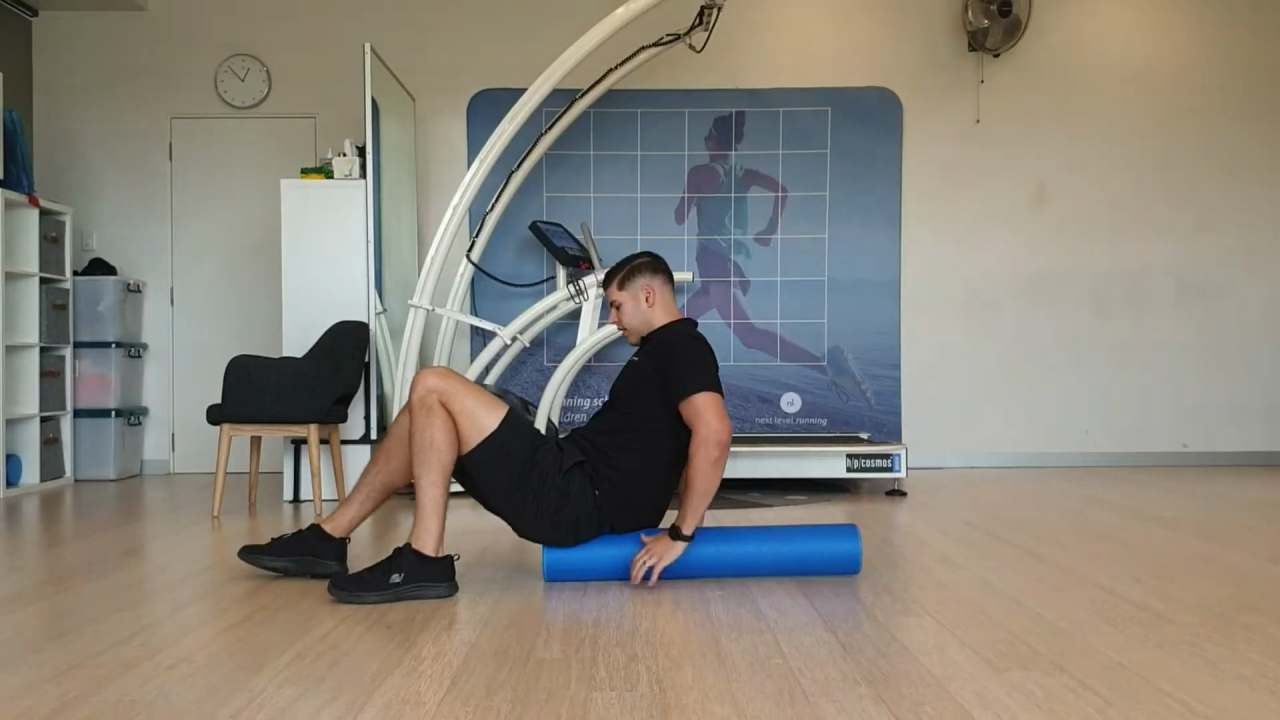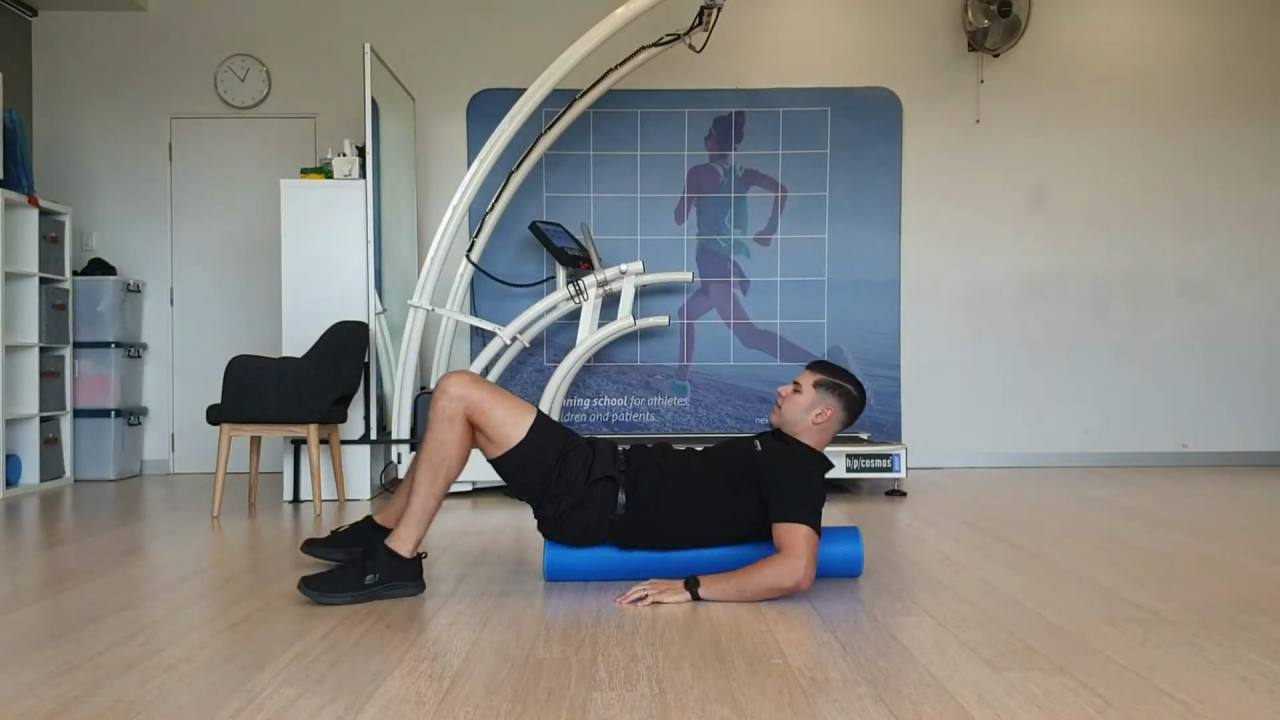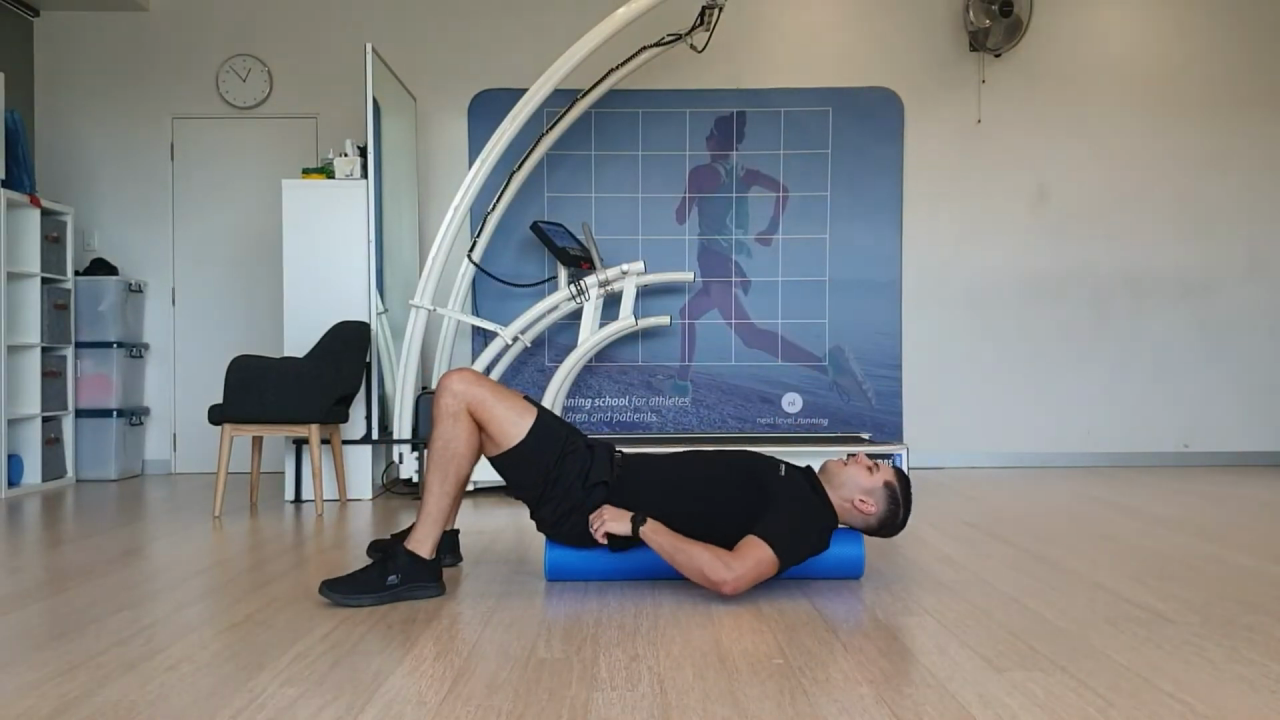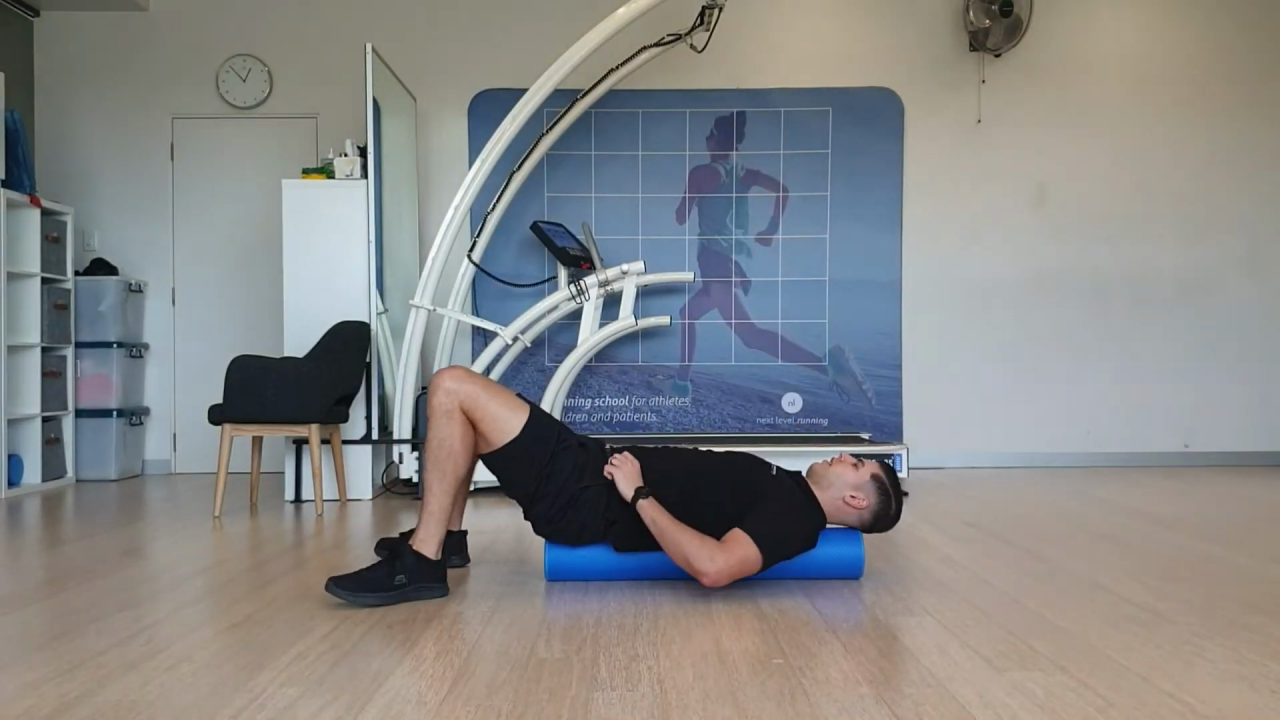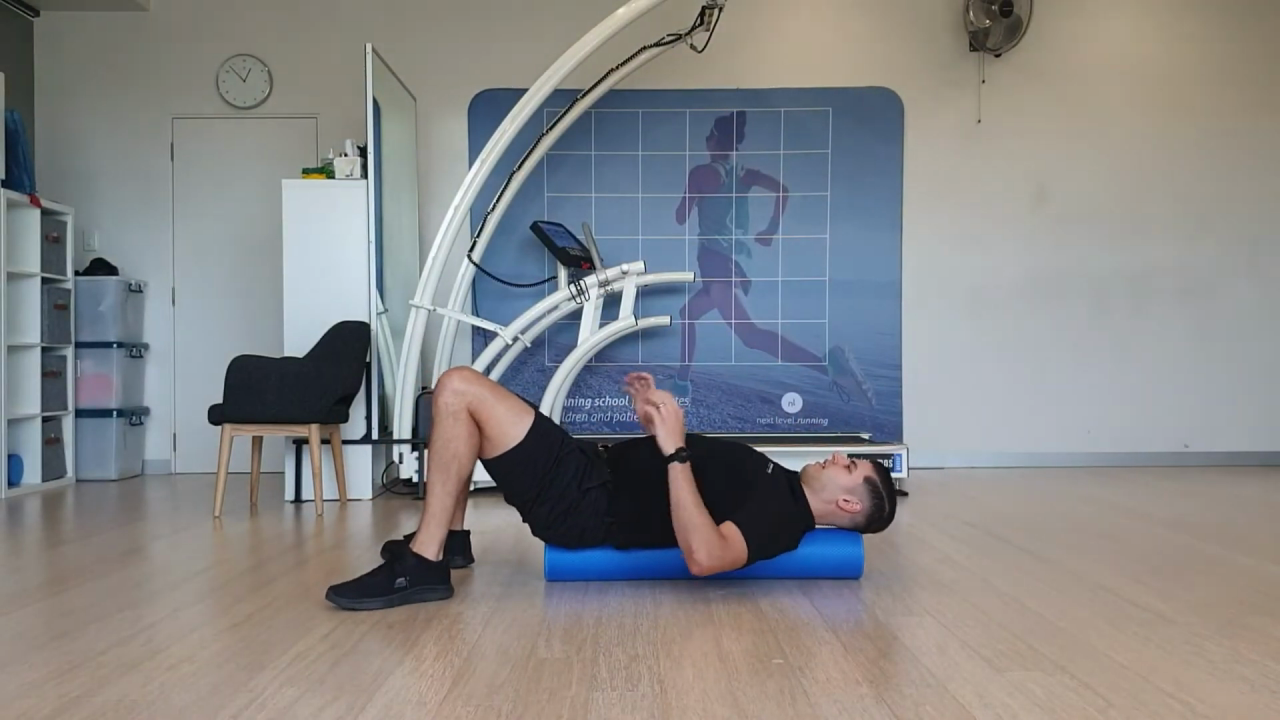
dt=1s
person 1, frame 1
left shoulder: (680, 348)
right shoulder: (671, 348)
left elbow: (713, 435)
right elbow: (680, 445)
left wrist: (680, 534)
left hip: (570, 501)
right hip: (575, 493)
left knee: (432, 387)
right knee: (424, 414)
left ankle: (424, 560)
right ankle: (326, 539)
person 1, frame 2
left shoulder: (798, 472)
right shoulder: (782, 452)
left elbow: (794, 571)
right elbow: (712, 498)
left wrist: (688, 588)
left hip: (594, 503)
right hip: (607, 473)
left knee: (455, 393)
right knee: (462, 397)
left ankle: (395, 560)
right ankle: (381, 529)
person 1, frame 3
left shoulder: (806, 519)
right shoulder: (797, 486)
left elbow: (728, 575)
left wrist: (637, 522)
left hip: (589, 501)
right hip: (606, 471)
left knee: (459, 391)
right knee: (466, 393)
left ankle: (415, 564)
right ankle: (435, 536)
person 1, frame 4
left shoulder: (796, 519)
right shoulder: (786, 490)
left elbow: (711, 567)
left wrist: (638, 496)
right wrist: (634, 469)
left hip: (585, 497)
right hip: (595, 469)
left knee: (450, 387)
right knee: (462, 390)
left ankle: (421, 563)
right ankle: (447, 536)
person 1, frame 5
left shoulder: (785, 515)
right shoulder: (782, 486)
left elbow: (703, 556)
left wrist: (675, 449)
right wrist: (659, 424)
left hip: (585, 504)
right hip: (595, 471)
left knee: (459, 389)
right knee: (463, 390)
left ankle: (423, 565)
right ankle: (448, 539)
person 2, frame 1
left shoulder: (700, 172)
right shoulder: (744, 174)
left elbow: (680, 218)
right elbow: (780, 189)
left wrist: (687, 196)
right wrist: (771, 229)
left hip: (714, 260)
right hip: (736, 261)
left knee: (748, 333)
right knee: (686, 315)
left ankle: (825, 364)
person 2, frame 2
left shoulder: (700, 173)
right shoulder: (744, 173)
left elbow: (680, 218)
right elbow: (780, 190)
left wrist: (686, 197)
right wrist: (771, 229)
left hip: (714, 261)
right hip: (734, 261)
left knee: (747, 333)
right knee: (687, 314)
right ankle: (681, 381)
person 2, frame 3
left shoulder: (701, 173)
right shoulder: (746, 174)
left elbow: (681, 218)
right elbow: (782, 191)
left wrist: (691, 196)
right wrist: (771, 230)
left hip: (715, 260)
right hip: (736, 260)
left knee: (749, 334)
right knee: (688, 314)
left ankle: (828, 365)
right ankle: (681, 382)
person 2, frame 4
left shoulder: (701, 173)
right shoulder: (746, 174)
left elbow: (681, 218)
right elbow: (782, 190)
left wrist: (690, 196)
right wrist: (771, 230)
left hip: (715, 261)
right hip: (736, 261)
left knee: (750, 334)
right knee: (688, 314)
left ankle: (827, 365)
right ankle: (681, 382)
person 2, frame 5
left shoulder: (702, 173)
right shoulder: (745, 174)
left elbow: (681, 218)
right elbow: (782, 190)
left wrist: (690, 195)
right wrist: (771, 230)
left hip: (715, 261)
right hip: (736, 261)
left knee: (750, 334)
right knee: (688, 314)
left ankle: (828, 366)
right ankle: (682, 382)
